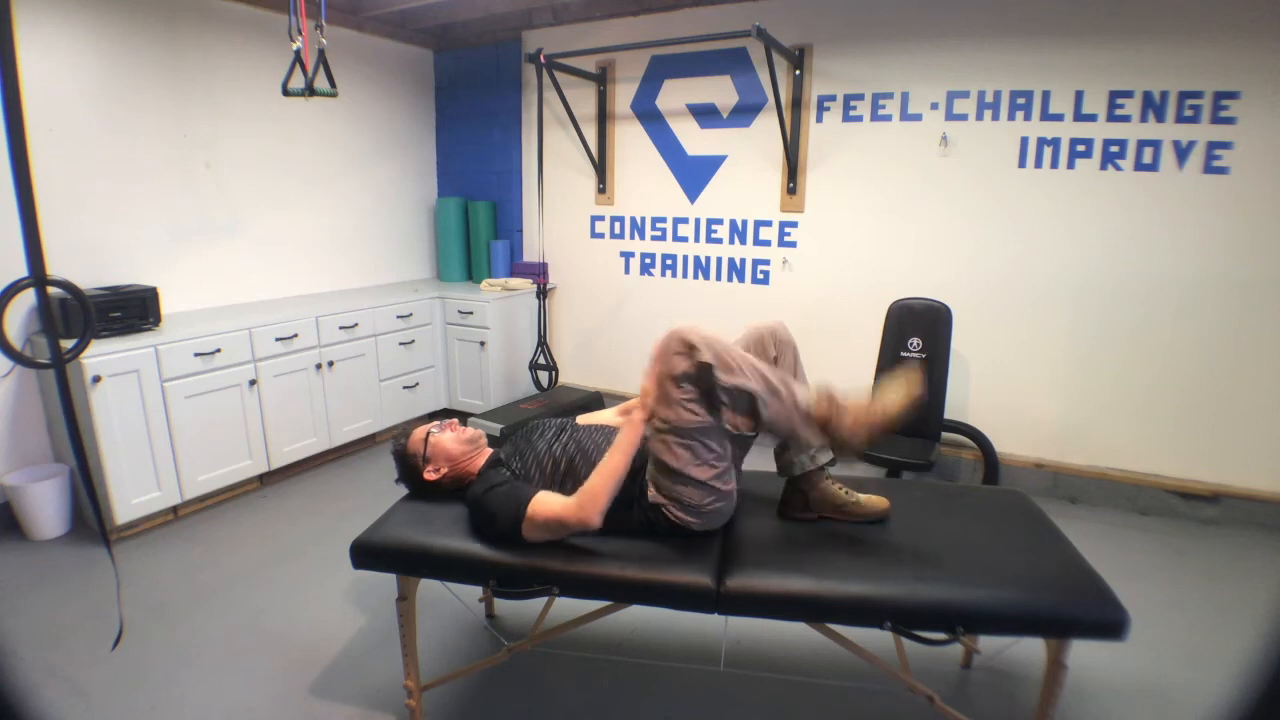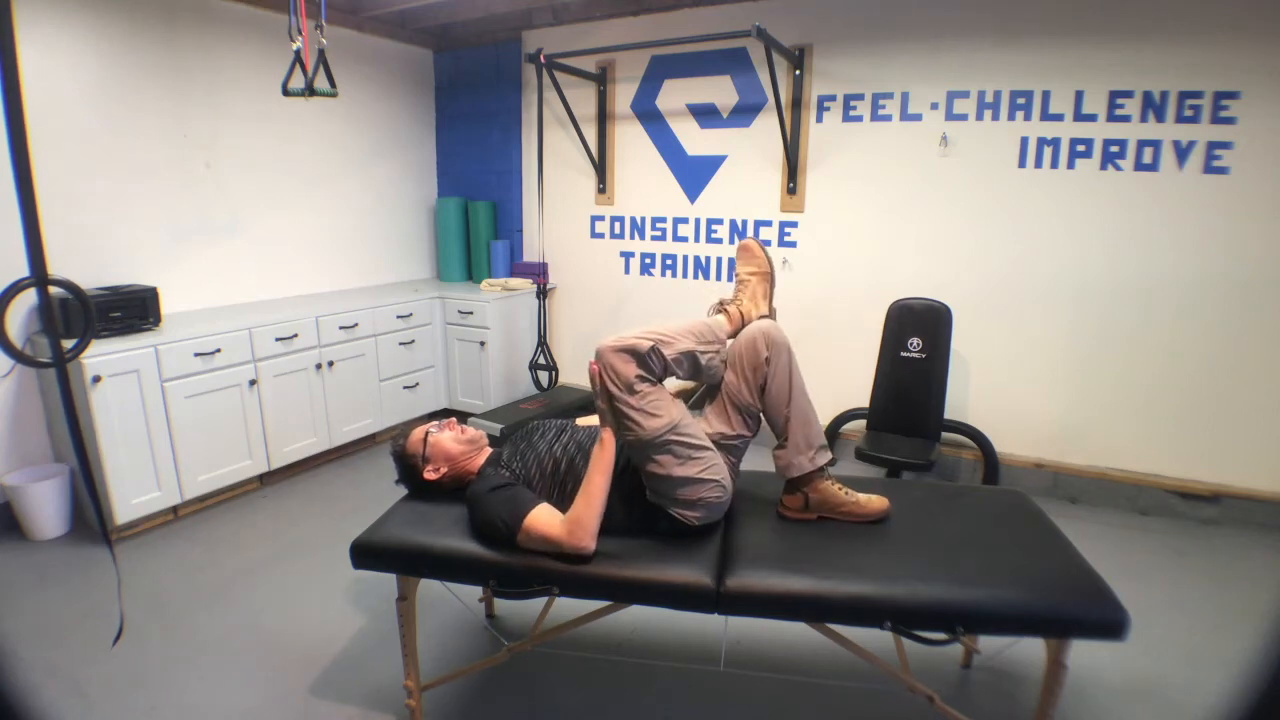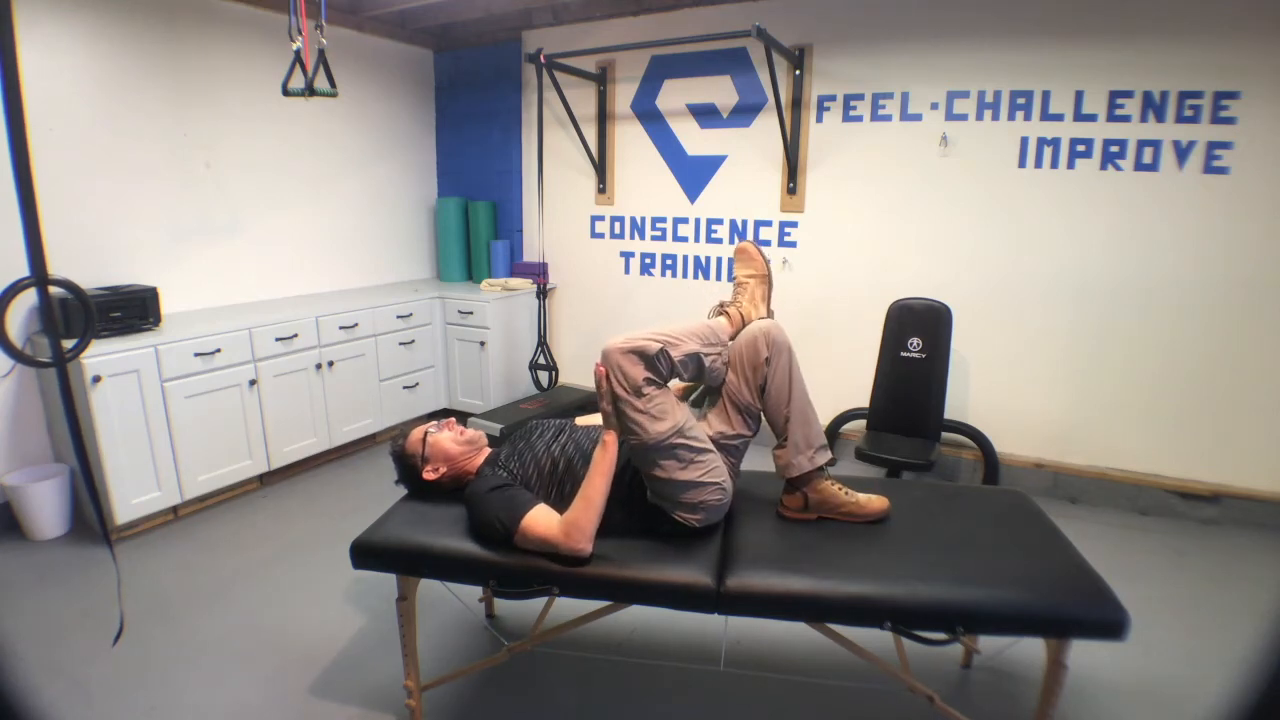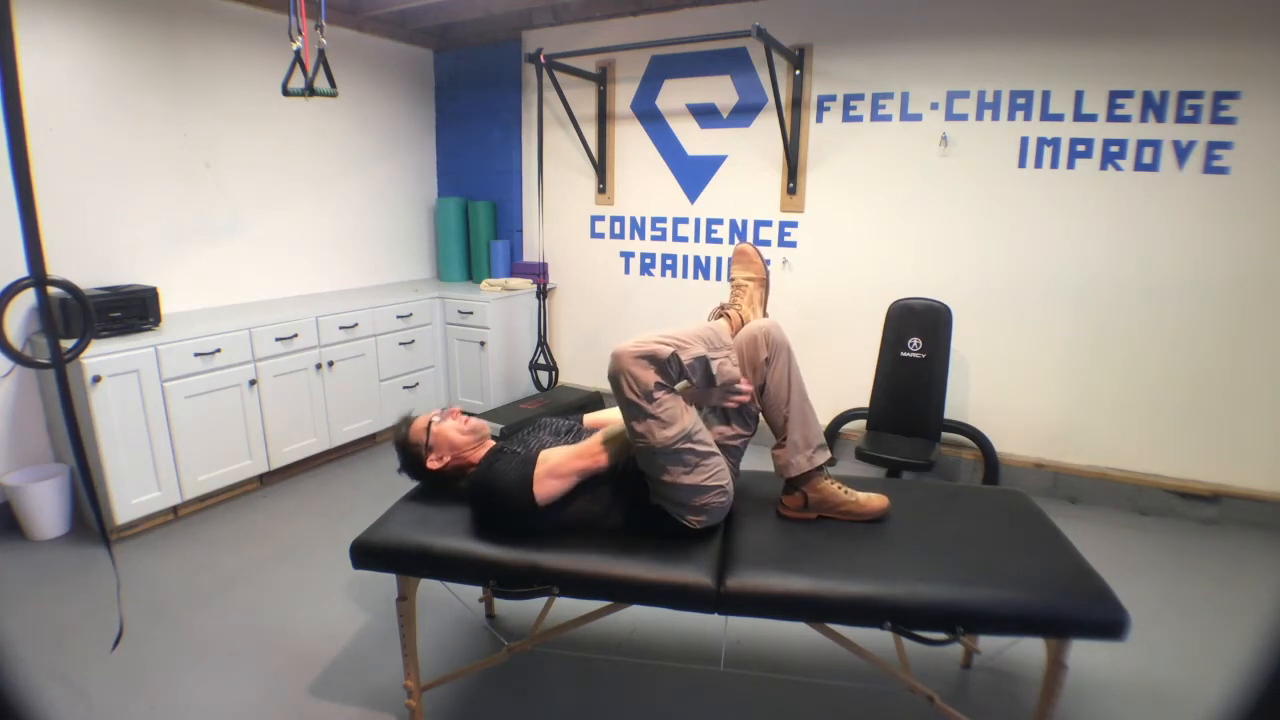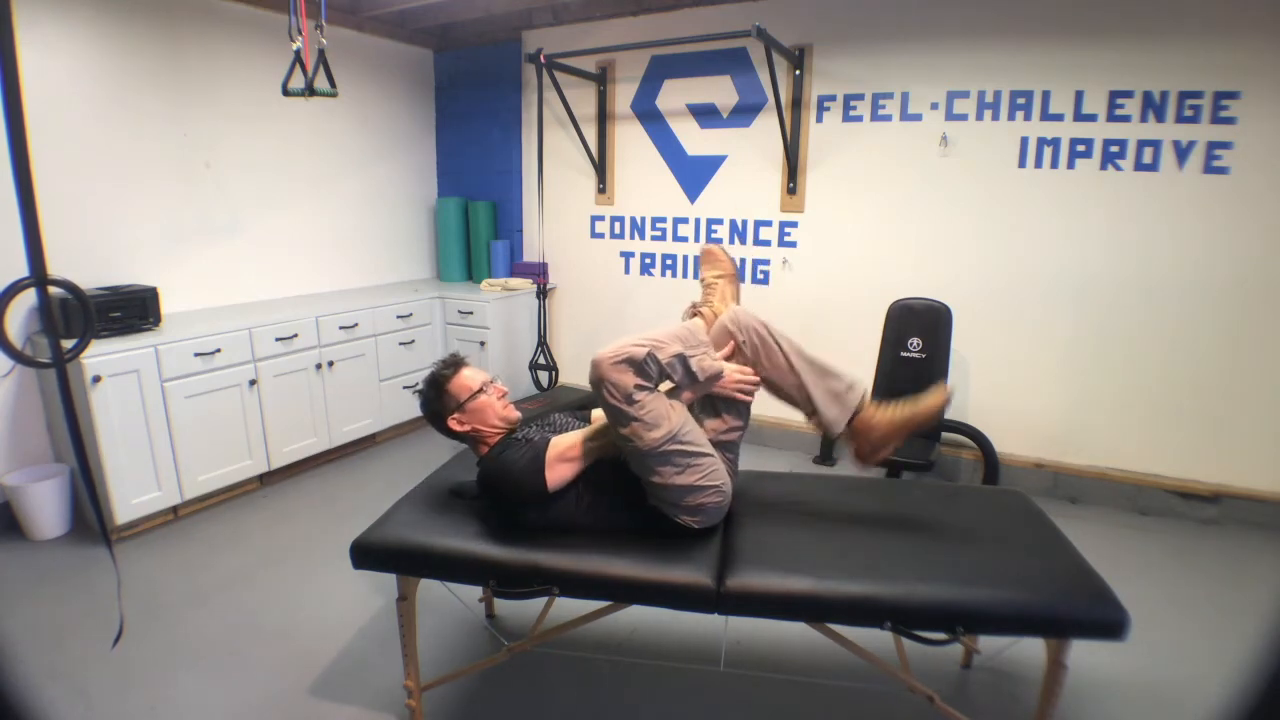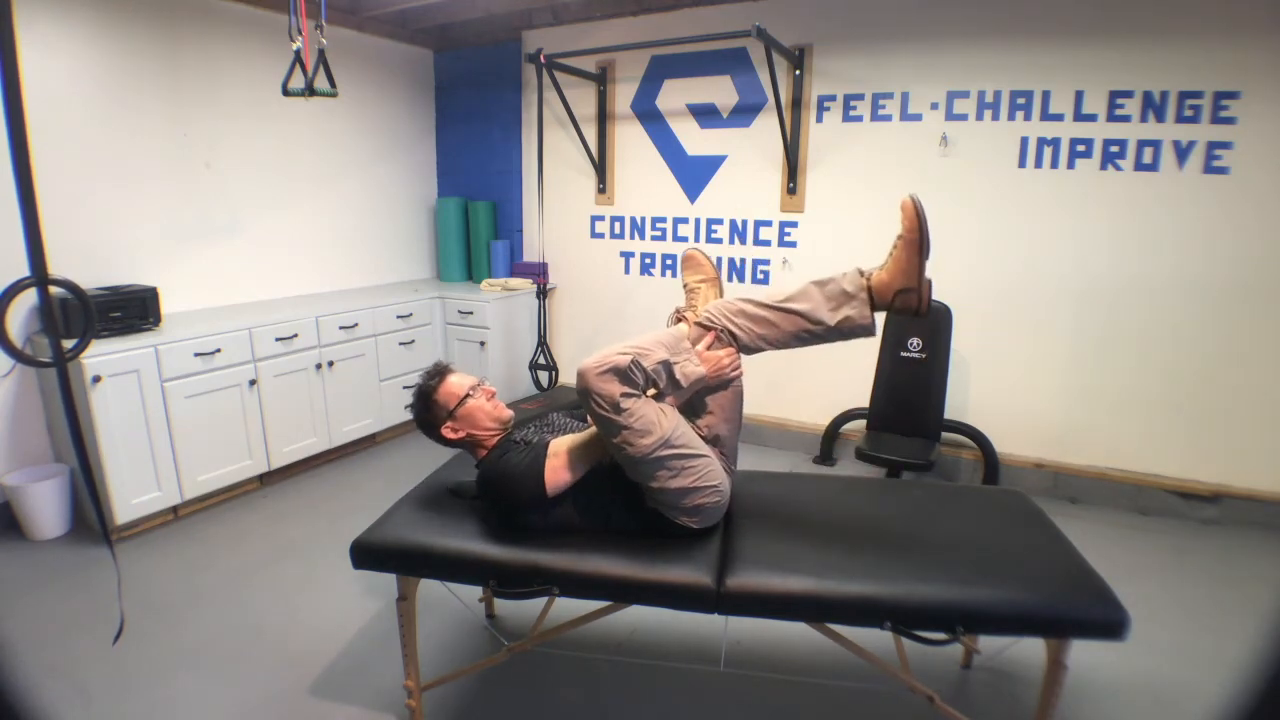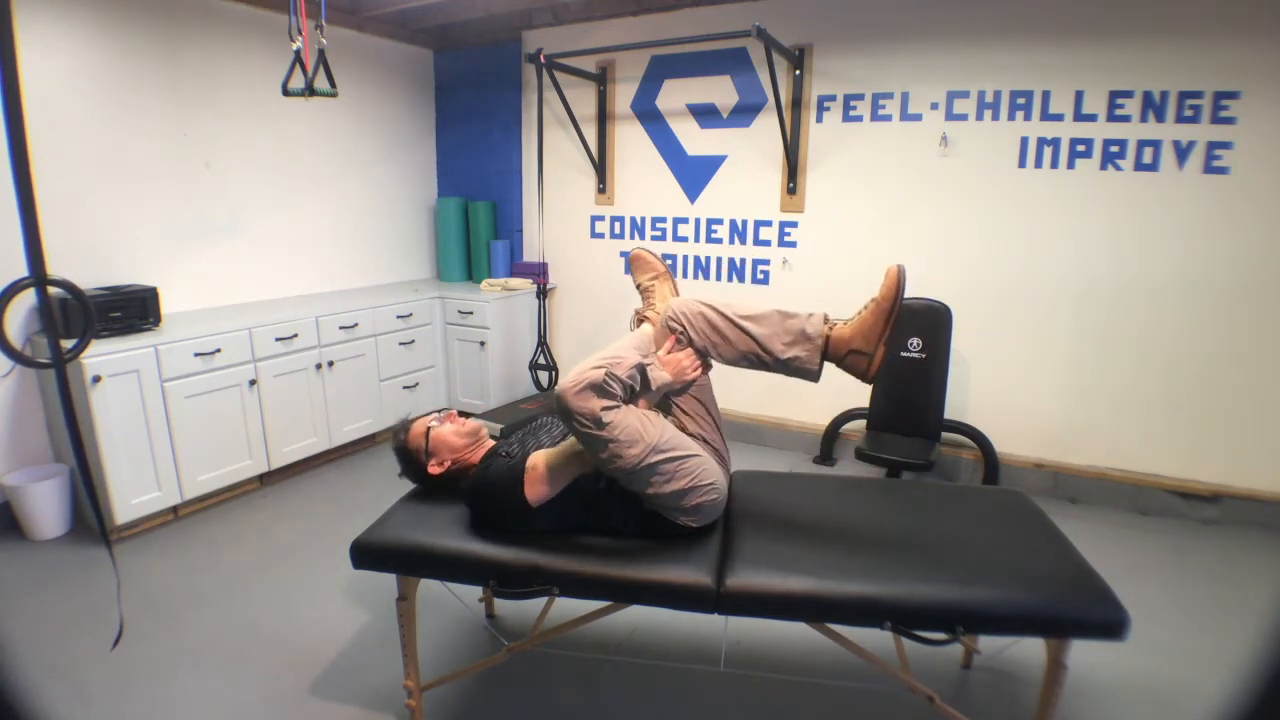
dt=0.7s
person 1, frame 1
left shoulder: (521, 440)
right shoulder: (491, 498)
left elbow: (614, 417)
right elbow: (585, 513)
right wrist: (644, 405)
left hip: (690, 460)
right hip: (686, 499)
left knee: (769, 335)
right knee: (681, 343)
left ankle: (807, 484)
right ankle: (831, 418)
person 1, frame 2
left shoulder: (522, 440)
right shoulder: (489, 497)
right elbow: (578, 539)
left wrist: (697, 383)
right wrist: (609, 429)
left hip: (702, 459)
right hip: (694, 493)
left knee: (765, 340)
right knee: (616, 355)
left ankle: (808, 485)
right ankle: (736, 314)
person 1, frame 3
left shoulder: (525, 437)
right shoulder: (487, 497)
left elbow: (612, 418)
right elbow: (575, 541)
left wrist: (695, 379)
right wrist: (612, 433)
left hip: (703, 459)
right hip: (694, 496)
left knee: (766, 338)
right knee: (622, 355)
left ankle: (808, 486)
right ankle: (735, 317)
person 1, frame 4
left shoulder: (527, 437)
right shoulder: (495, 483)
left elbow: (615, 419)
right elbow: (595, 455)
left wrist: (696, 388)
right wrist: (691, 393)
left hip: (696, 460)
right hip: (693, 499)
left knee: (766, 337)
right knee: (631, 358)
left ankle: (806, 484)
right ankle: (733, 320)
person 1, frame 5
left shoulder: (541, 429)
right shoulder: (503, 472)
left elbow: (618, 417)
right elbow: (602, 439)
left wrist: (697, 371)
right wrist: (700, 379)
left hip: (699, 462)
right hip: (694, 498)
left knee: (741, 327)
right knee: (612, 363)
left ankle: (862, 423)
right ankle: (710, 321)
person 1, frame 6
left shoulder: (532, 431)
right shoulder: (501, 476)
left elbow: (614, 423)
right elbow: (598, 445)
left wrist: (684, 370)
right wrist: (690, 375)
left hip: (697, 463)
right hip: (695, 495)
left knee: (724, 321)
right knee: (598, 372)
left ankle: (880, 291)
right ankle: (695, 324)
person 1, frame 7
left shoulder: (521, 443)
right shoulder: (489, 489)
left elbow: (600, 433)
right elbow: (581, 460)
left wrist: (648, 368)
right wrist: (658, 377)
left hip: (694, 457)
right hip: (694, 493)
left knee: (685, 315)
right knee: (578, 388)
left ankle: (839, 342)
right ankle: (657, 325)
